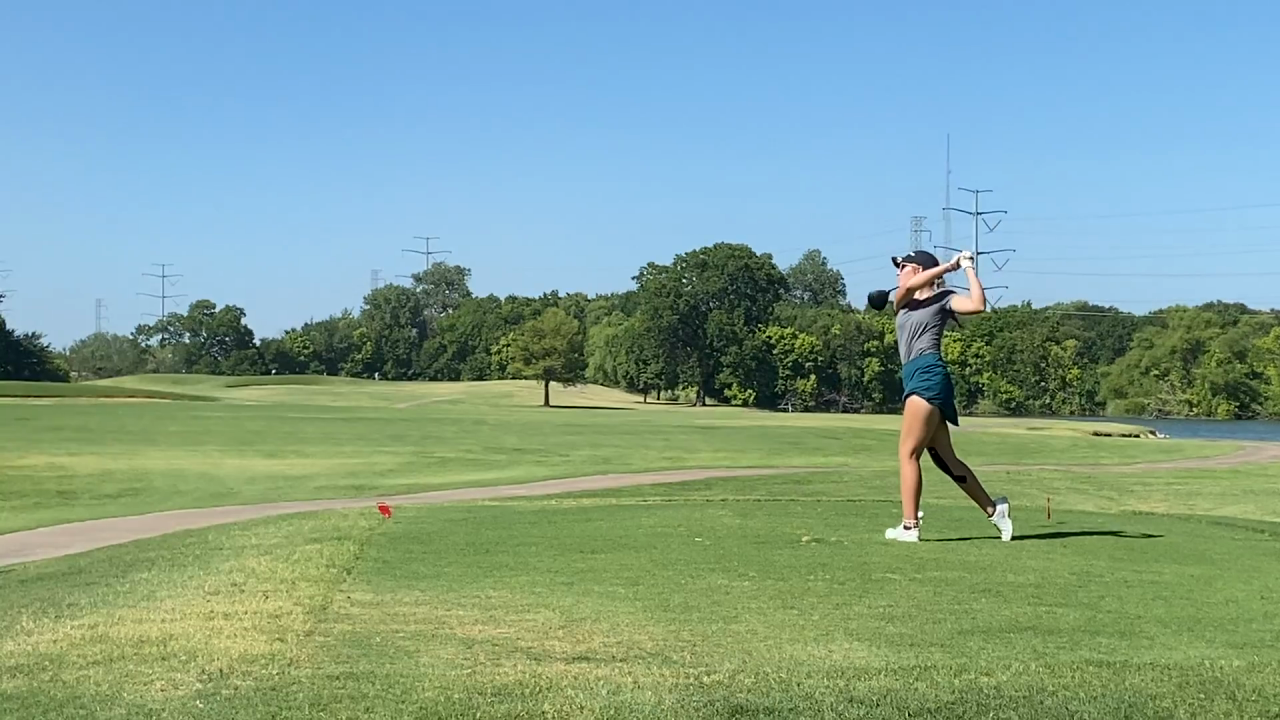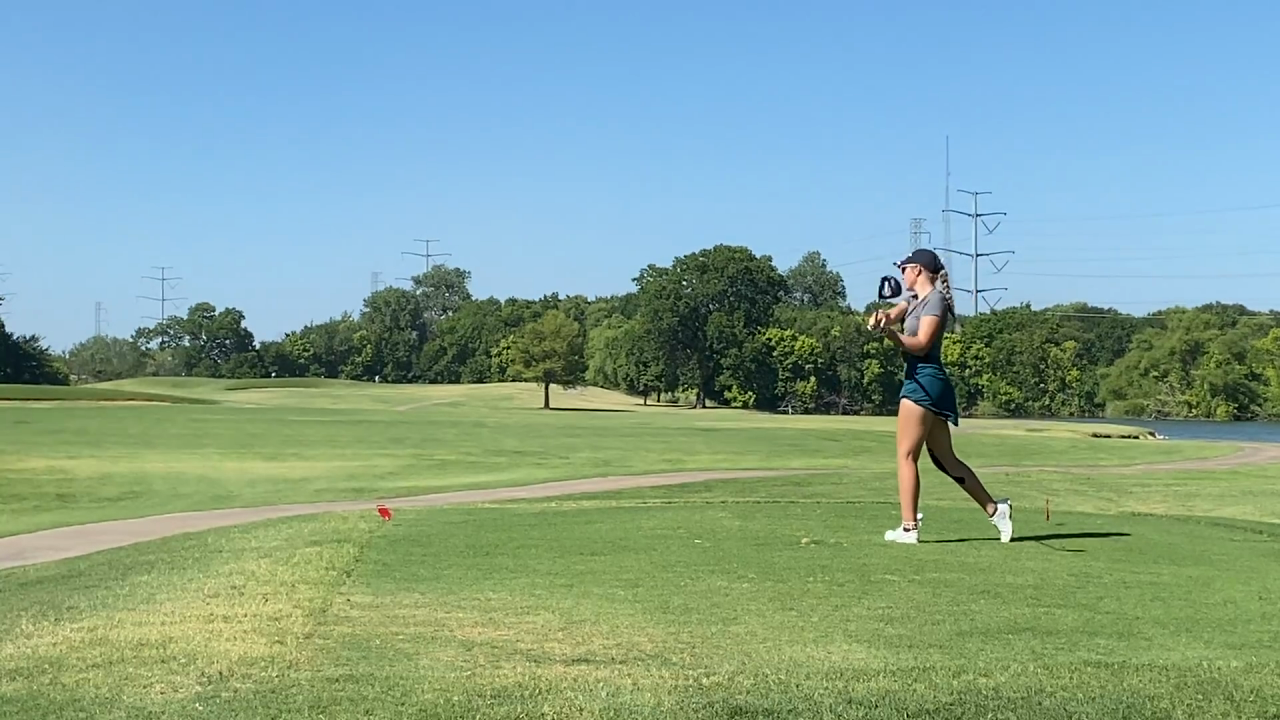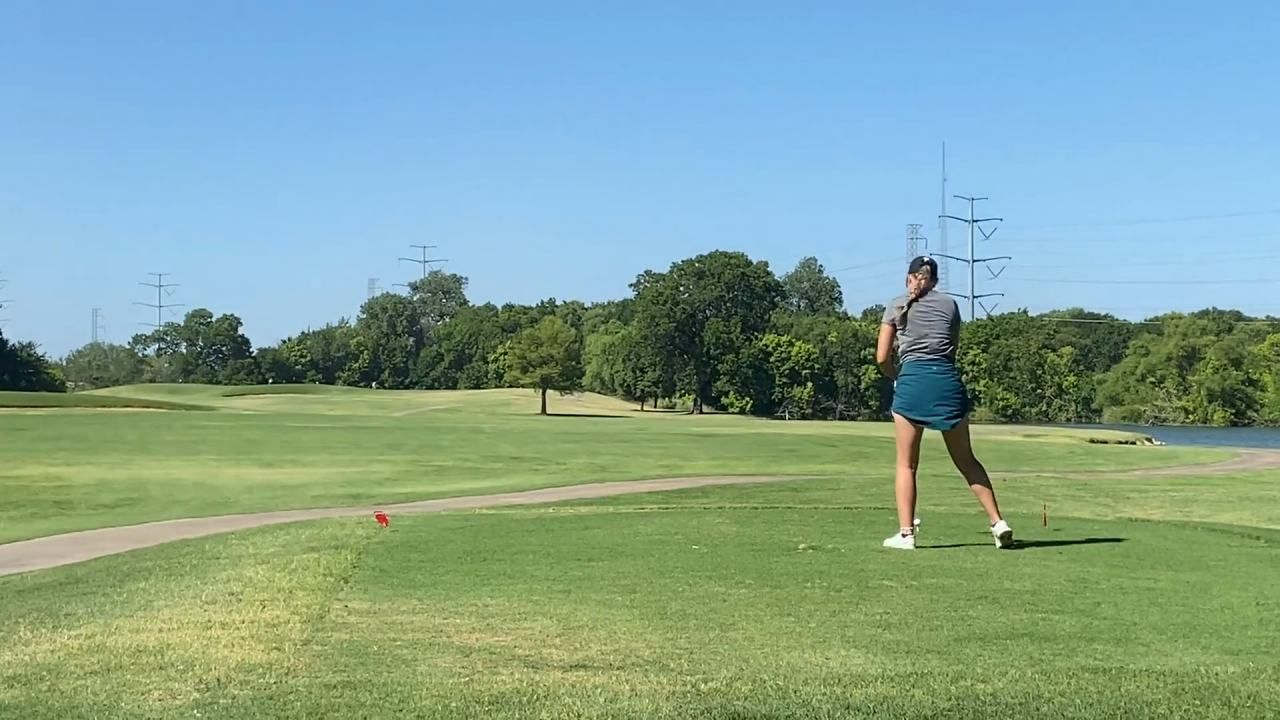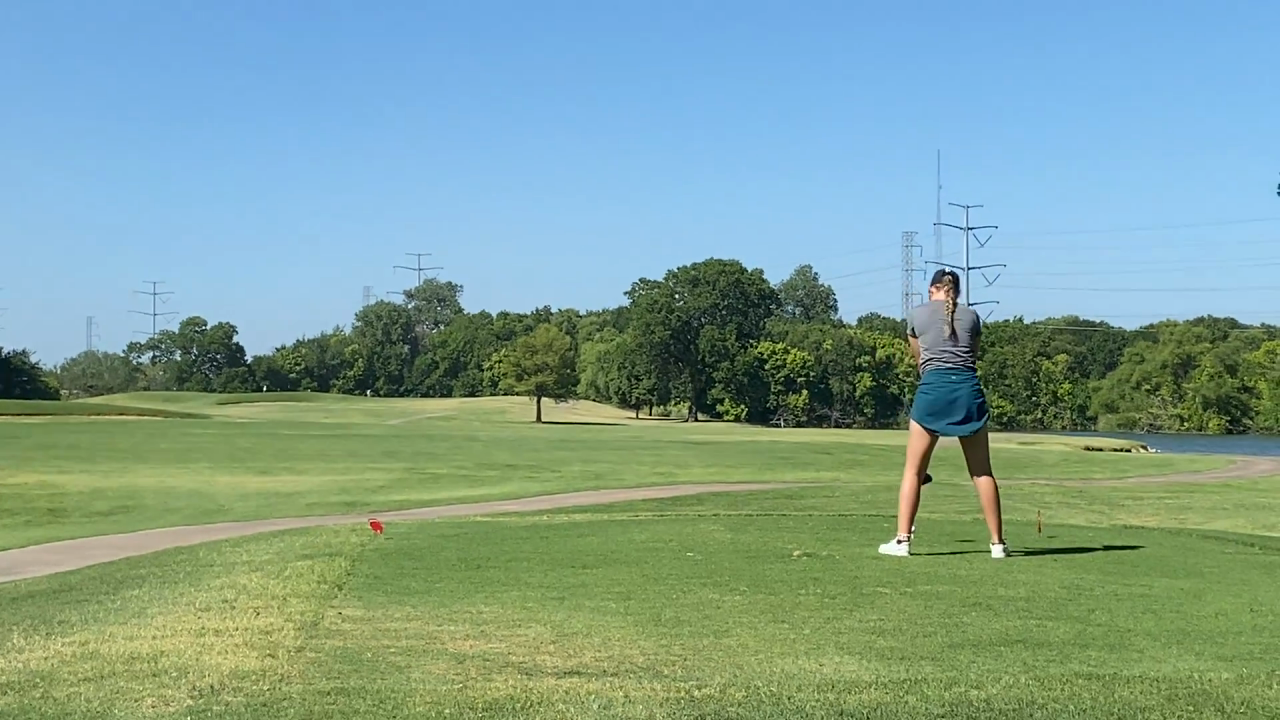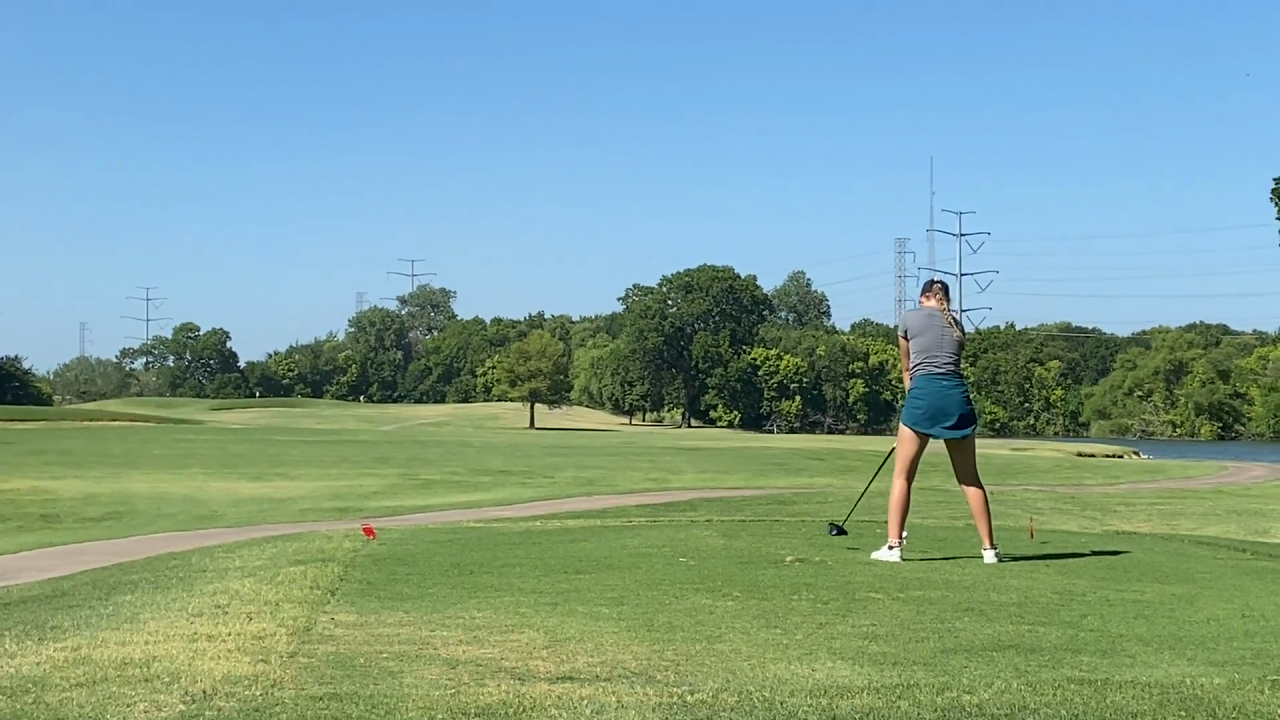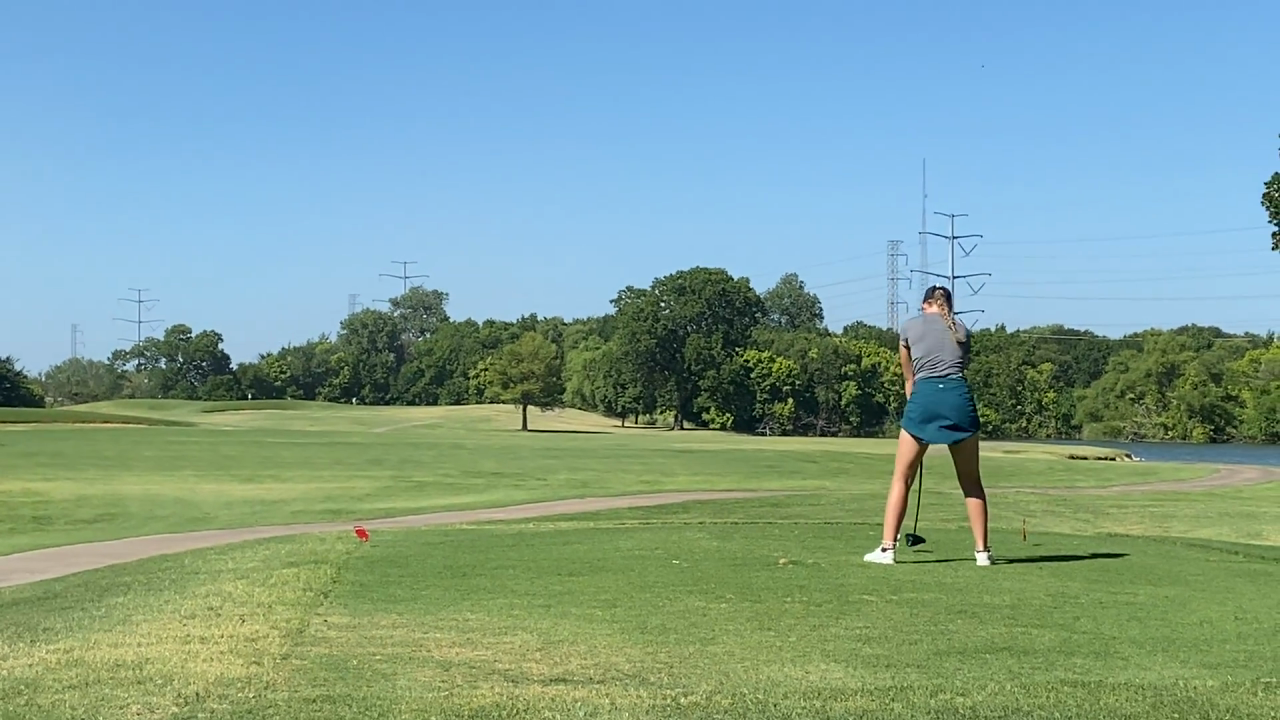
dt=0.4s
person 1, frame 1
left shoulder: (943, 297)
right shoulder: (902, 300)
left elbow: (978, 306)
right elbow: (908, 288)
left wrist: (968, 267)
right wrist: (944, 266)
left hip: (928, 376)
right hip: (916, 378)
left knee: (908, 453)
right knee: (944, 458)
left ankle: (909, 526)
right ankle: (994, 509)
person 1, frame 2
left shoulder: (935, 299)
right shoulder: (913, 300)
left elbow: (918, 346)
right elbow: (891, 316)
left wrist: (890, 330)
right wrist: (879, 320)
left hip: (925, 379)
right hip: (928, 382)
left knee: (906, 455)
right knee: (944, 458)
left ankle: (909, 528)
right ankle: (995, 510)
person 1, frame 3
left shoulder: (897, 306)
right shoulder: (950, 304)
left elbow: (883, 358)
left wrist: (896, 377)
left hip: (913, 382)
right hip: (948, 382)
left knee: (906, 464)
right knee: (966, 460)
left ankle: (906, 534)
right ankle: (998, 523)
person 1, frame 4
left shoulder: (917, 315)
right shoulder: (971, 315)
left hip: (932, 390)
right hip: (968, 390)
left knee: (913, 470)
right knee: (982, 471)
left ankle: (902, 540)
right ankle: (997, 543)
person 1, frame 5
left shoulder: (909, 318)
right shoulder: (956, 326)
left wrist: (910, 404)
left hip: (924, 395)
right hip: (957, 396)
left knee: (902, 476)
right knee: (969, 477)
left ankle: (893, 546)
right ankle: (989, 548)
person 1, frame 6
left shoulder: (910, 326)
right shoulder: (962, 330)
left hip: (924, 398)
right hip: (958, 398)
left knee: (901, 479)
right knee: (971, 481)
left ankle: (887, 548)
right ankle: (982, 550)
